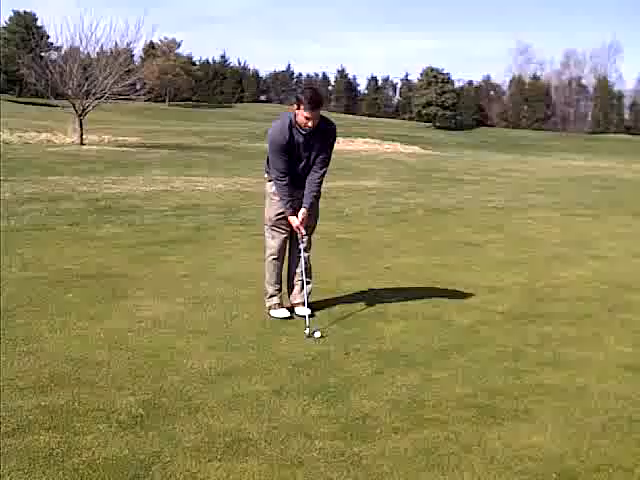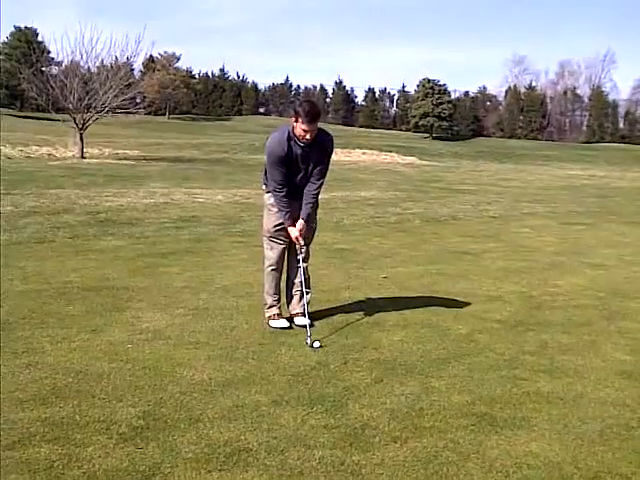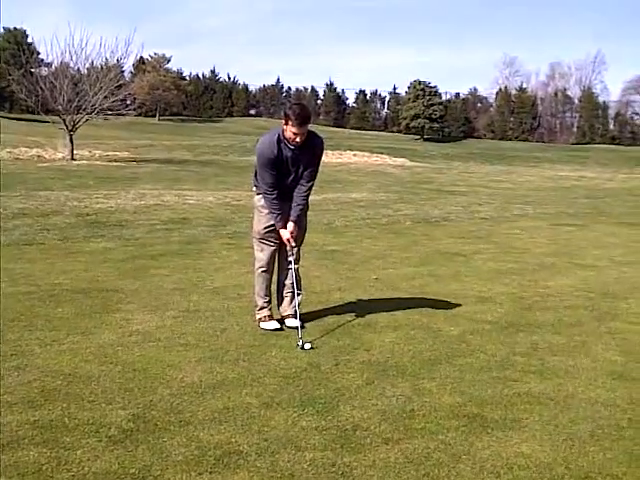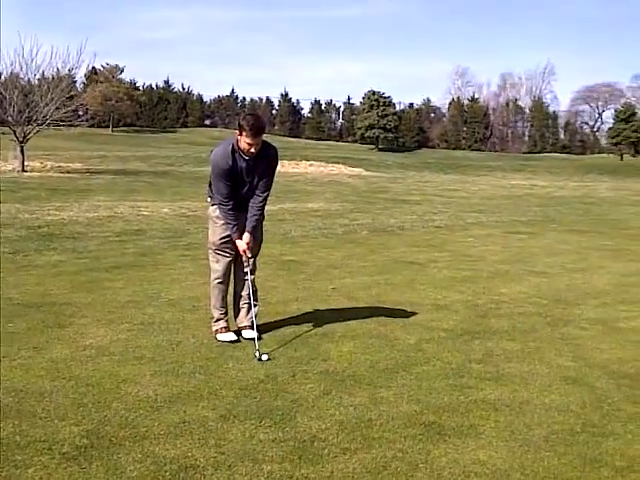
dt=0.5s
person 1, frame 1
left shoulder: (328, 130)
right shoulder: (279, 130)
left elbow: (318, 171)
right elbow: (281, 175)
left wrist: (305, 207)
right wrist: (290, 212)
left hip: (308, 187)
right hip: (280, 186)
left knee: (303, 245)
right knee: (276, 245)
left ankle: (298, 298)
right ankle: (273, 300)
person 1, frame 2
left shoulder: (325, 141)
right shoulder: (277, 143)
left elbow: (315, 182)
right elbow: (279, 187)
left wrist: (303, 218)
right wrist: (289, 223)
left hip: (306, 198)
right hip: (277, 197)
left knee: (302, 255)
right knee: (275, 255)
left ankle: (298, 308)
right ankle: (272, 310)
person 1, frame 3
left shoulder: (315, 144)
right shoulder: (267, 145)
left elbow: (305, 184)
right elbow: (269, 189)
left wrist: (293, 220)
right wrist: (279, 226)
left hip: (296, 200)
right hip: (268, 199)
left knee: (292, 257)
right knee: (265, 257)
left ankle: (288, 309)
right ankle: (263, 312)
person 1, frame 4
left shoulder: (270, 154)
right shoulder: (221, 155)
left elbow: (261, 195)
right elbow: (224, 200)
left wrist: (249, 230)
right wrist: (236, 235)
left hip: (252, 211)
right hip: (223, 210)
left knee: (248, 268)
right knee: (221, 268)
left ankle: (245, 320)
right ankle: (220, 323)
